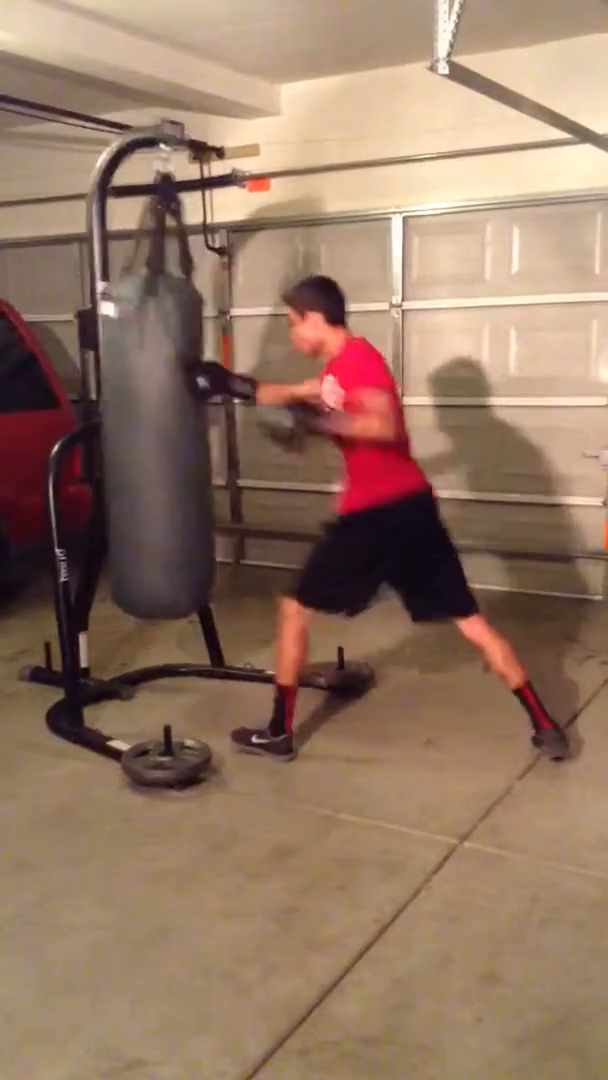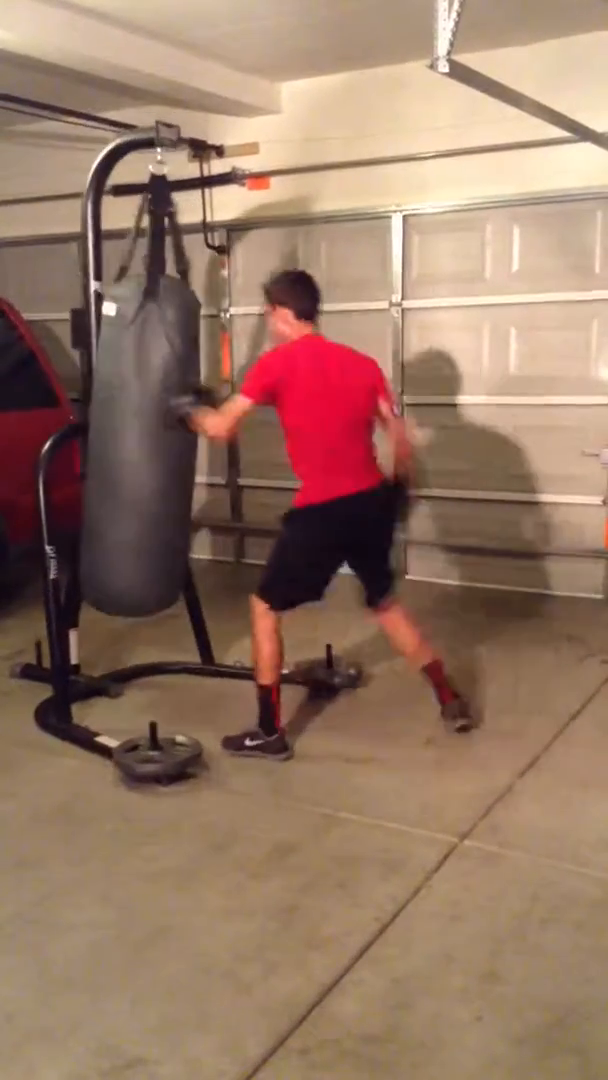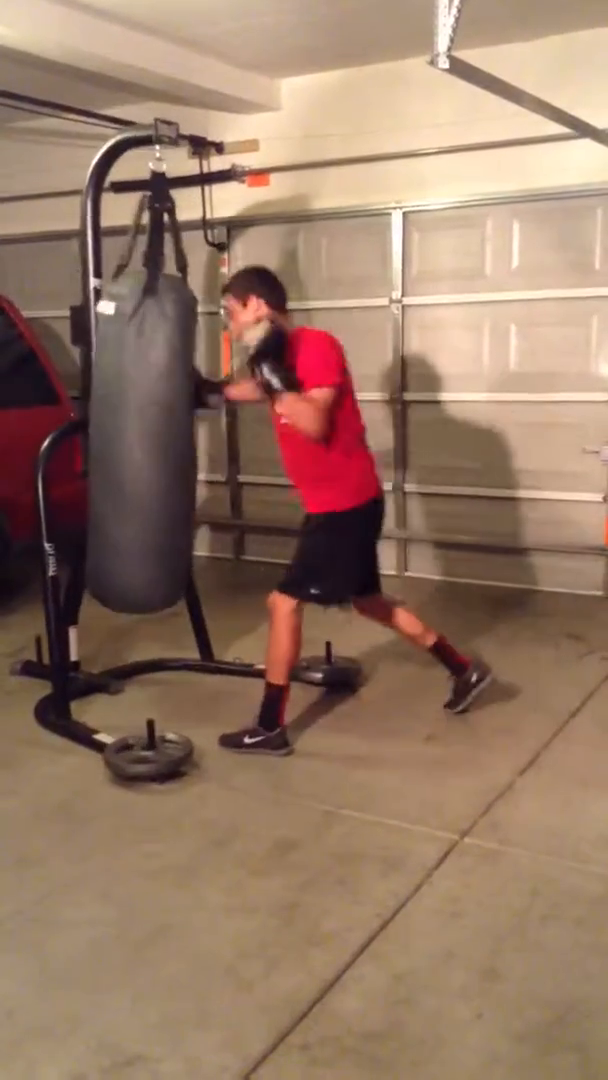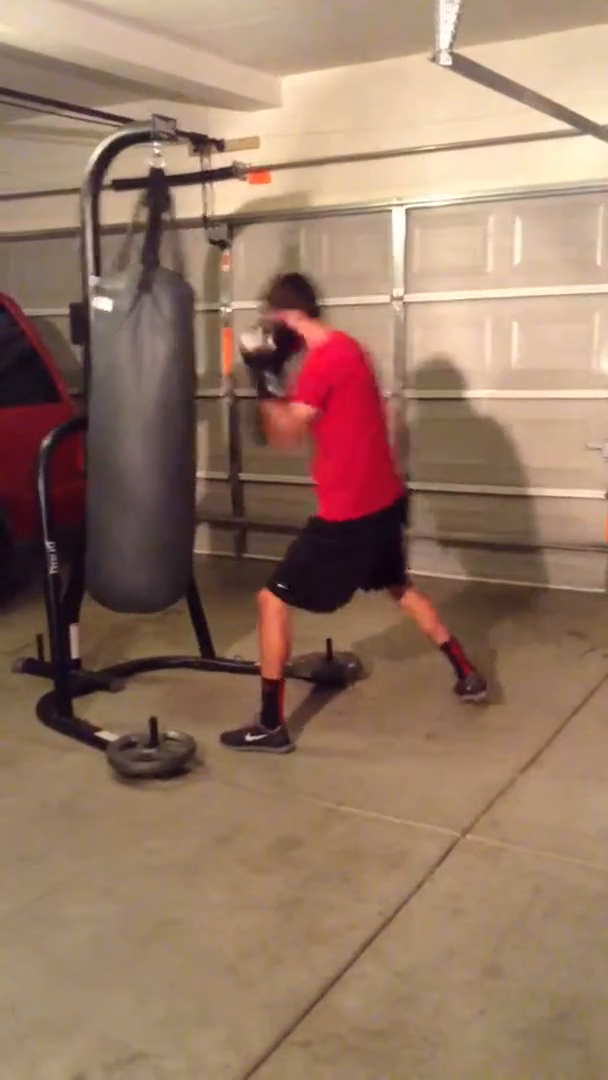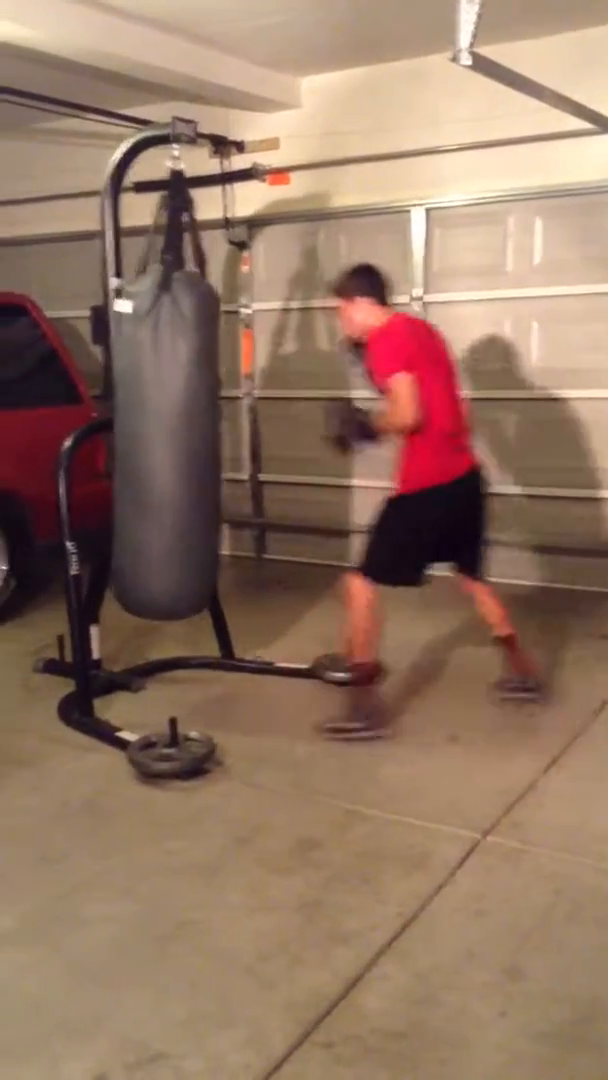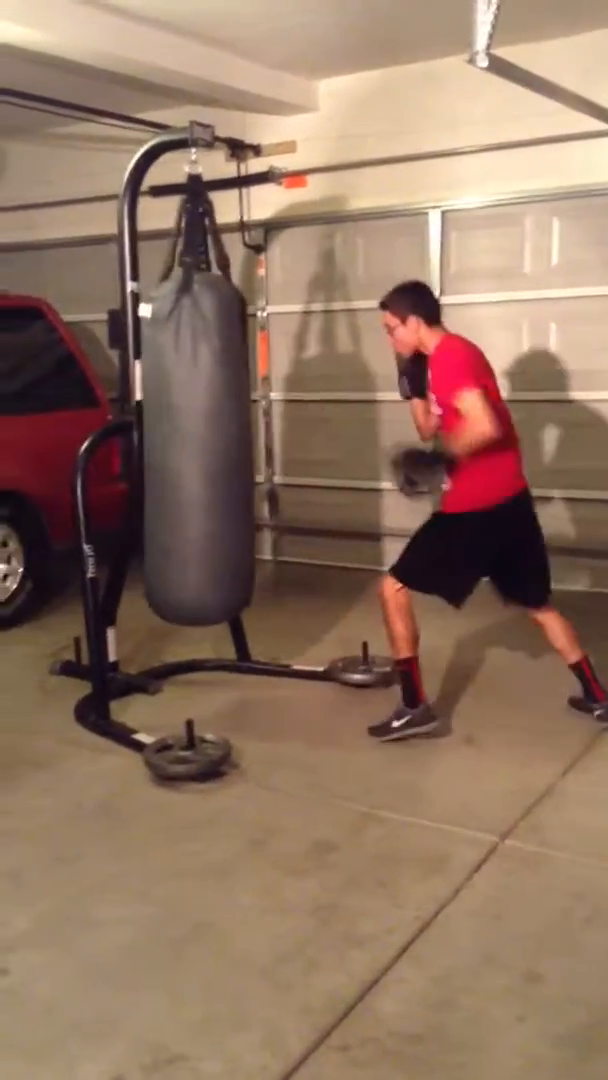
dt=0.2s
person 1, frame 1
left shoulder: (354, 359)
right shoulder: (348, 360)
left elbow: (384, 427)
right elbow: (297, 394)
left wrist: (328, 423)
right wrist: (237, 385)
left hip: (372, 511)
right hip: (413, 504)
left knee: (294, 611)
right knee: (468, 621)
left ankle: (279, 732)
right ankle: (545, 726)
person 1, frame 2
left shoulder: (277, 363)
right shoulder: (363, 365)
left elbow: (220, 428)
right elbow: (398, 436)
left wrist: (190, 413)
right wrist: (399, 486)
left hip: (322, 508)
right hip: (373, 500)
left knee: (263, 608)
right knee: (386, 606)
left ankle: (270, 732)
right ankle: (451, 700)
person 1, frame 3
left shoulder: (319, 346)
right shoulder: (282, 351)
left elbow: (314, 426)
right elbow: (256, 389)
left wrist: (274, 383)
right wrist: (213, 389)
left hip: (346, 505)
right hip: (349, 501)
left knee: (285, 603)
right knee: (370, 601)
left ankle: (270, 728)
right ankle: (464, 670)
person 1, frame 4
left shoulder: (324, 361)
right shoulder: (345, 349)
left elbow: (285, 434)
left wrist: (265, 376)
right wrist: (274, 391)
left hip: (350, 512)
right hip: (386, 498)
left knee: (273, 601)
right knee: (399, 586)
left ankle: (271, 725)
right ankle: (468, 675)
person 1, frame 5
left shoulder: (387, 341)
right shoulder: (420, 329)
left elbow: (408, 416)
left wrist: (367, 426)
left hip: (425, 486)
right hip: (463, 475)
left knee: (361, 586)
right knee: (471, 577)
left ankle: (365, 707)
right ankle: (522, 673)
person 1, frame 6
left shoulder: (447, 357)
right shoulder: (457, 352)
left elbow: (486, 429)
right elbow: (429, 428)
left wrist: (438, 457)
right wrist: (413, 381)
left hip: (473, 507)
right hip: (512, 499)
left knee: (394, 588)
right knee: (536, 603)
left ankle: (414, 707)
